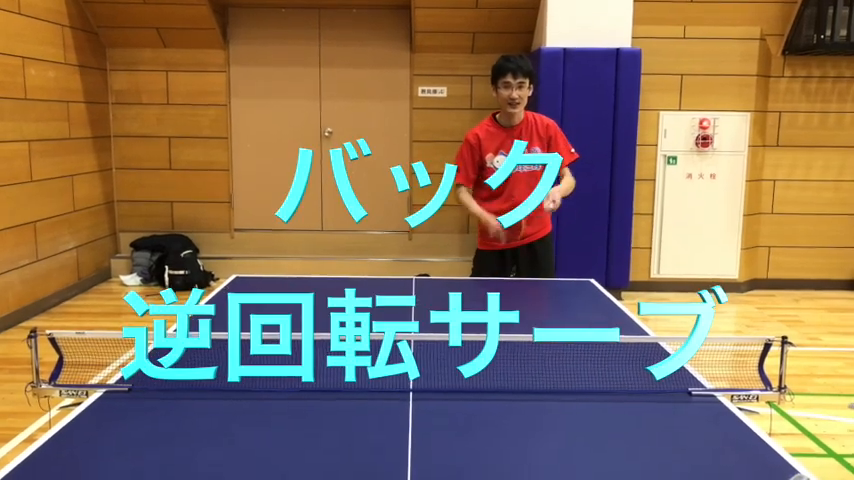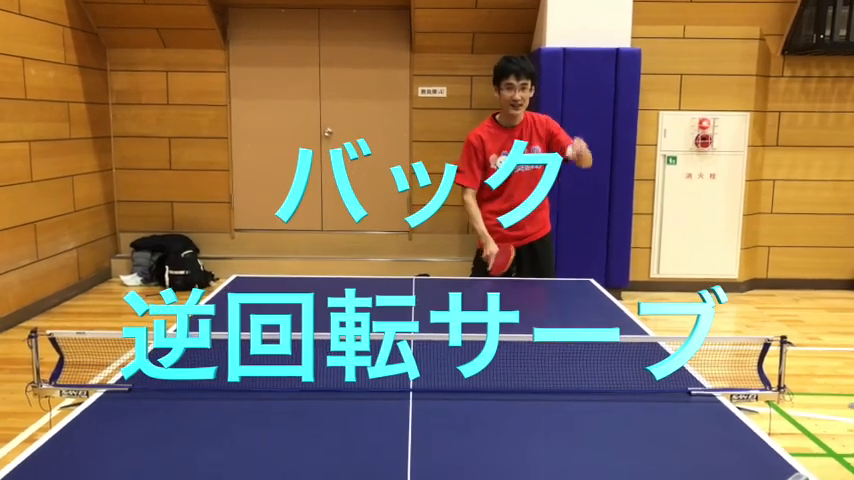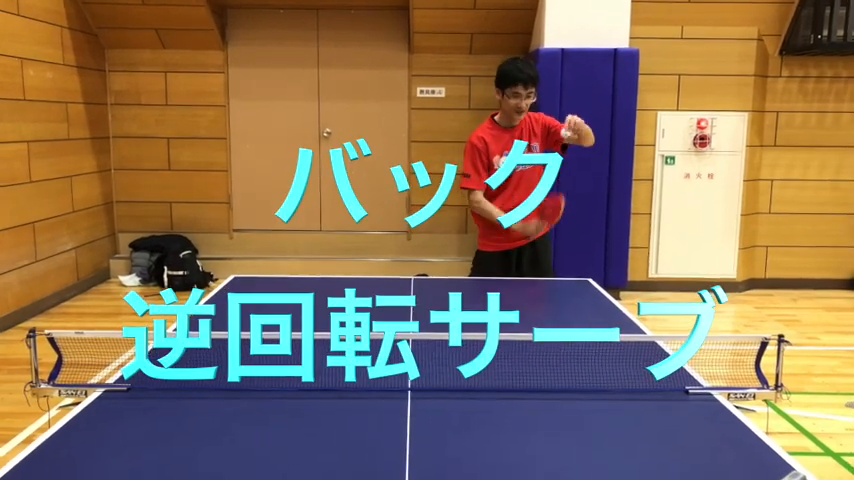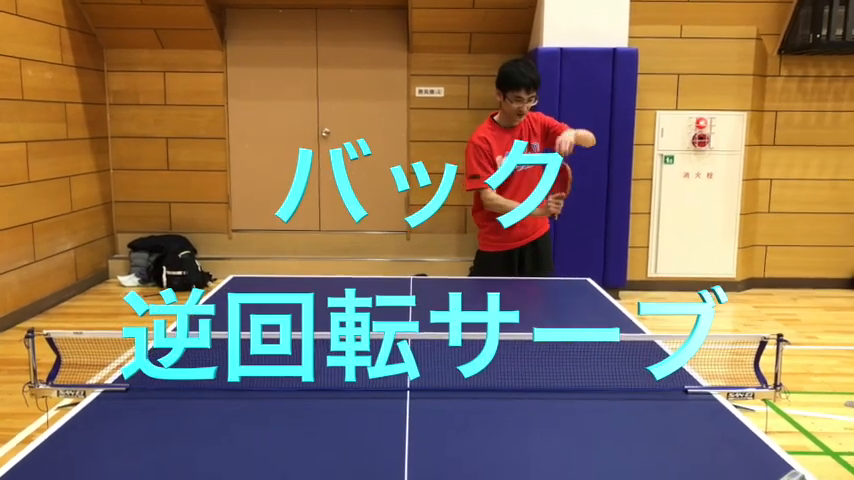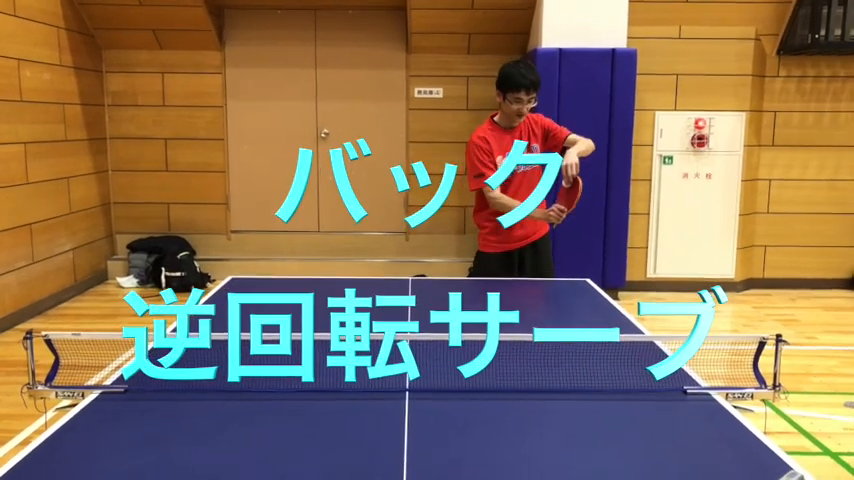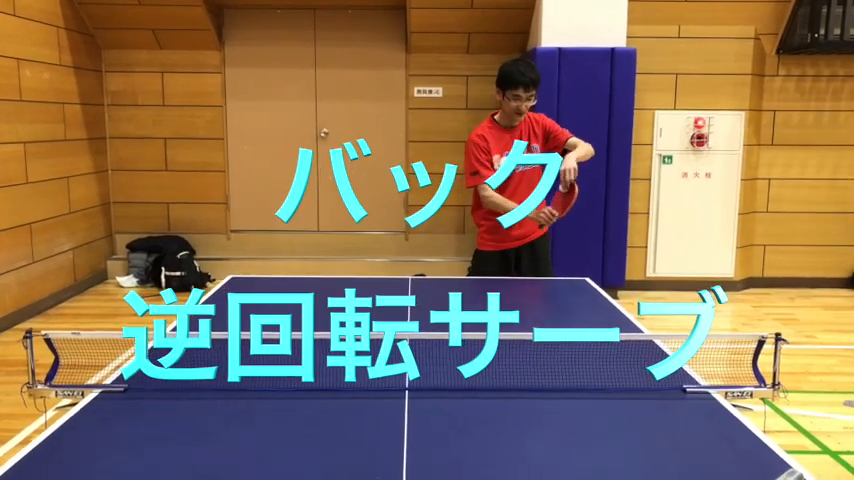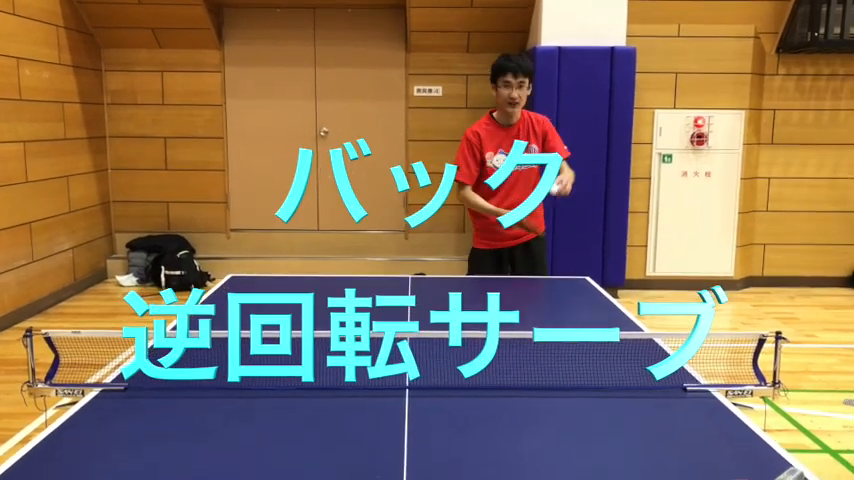
dt=0.2s
person 1, frame 1
left shoulder: (546, 128)
right shoulder: (477, 137)
left elbow: (567, 177)
right elbow: (462, 191)
left wrist: (557, 192)
right wrist: (487, 219)
left hip: (537, 236)
right hip: (494, 241)
person 1, frame 2
left shoulder: (543, 126)
right shoulder: (479, 138)
left elbow: (586, 162)
right elbow: (468, 197)
left wrist: (580, 152)
right wrist: (487, 240)
left hip: (538, 236)
right hip: (495, 241)
person 1, frame 3
left shoulder: (539, 124)
right shoulder: (480, 140)
left elbow: (588, 140)
right elbow: (476, 201)
left wrist: (578, 126)
right wrist: (518, 225)
left hip: (537, 236)
right hip: (495, 242)
person 1, frame 4
left shoulder: (538, 124)
right shoulder: (481, 140)
left elbow: (589, 139)
right elbow: (489, 199)
left wrist: (571, 136)
right wrist: (537, 210)
left hip: (536, 236)
right hip: (496, 242)
person 1, frame 5
left shoulder: (538, 125)
right shoulder: (481, 140)
left elbow: (587, 144)
right elbow: (494, 198)
left wrist: (572, 151)
right wrist: (540, 214)
left hip: (536, 237)
right hip: (496, 242)
person 1, frame 6
left shoulder: (540, 125)
right shoulder: (480, 138)
left elbow: (587, 149)
right elbow: (486, 196)
left wrist: (572, 155)
right wrist: (530, 213)
left hip: (534, 237)
right hip: (493, 242)
person 1, frame 7
left shoulder: (541, 126)
right shoulder: (476, 135)
left elbow: (564, 170)
right elbow: (464, 190)
left wrist: (565, 178)
right wrist: (499, 213)
left hip: (530, 235)
right hip: (488, 240)
